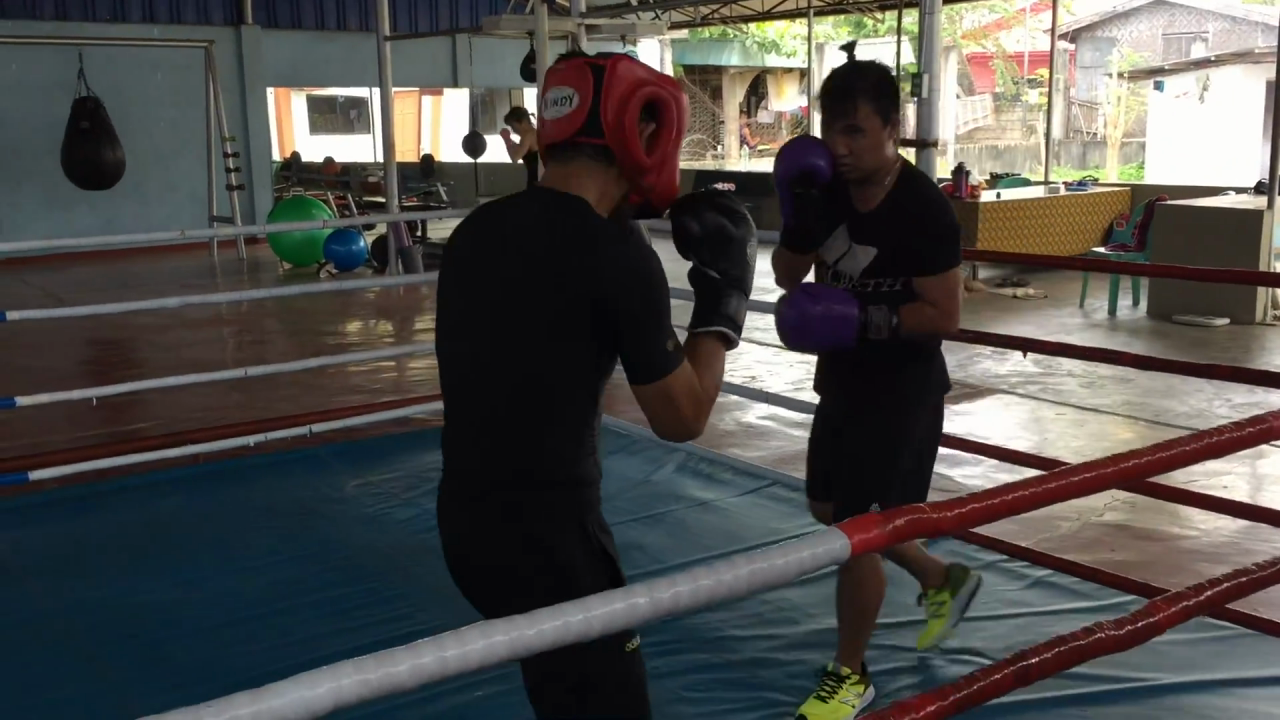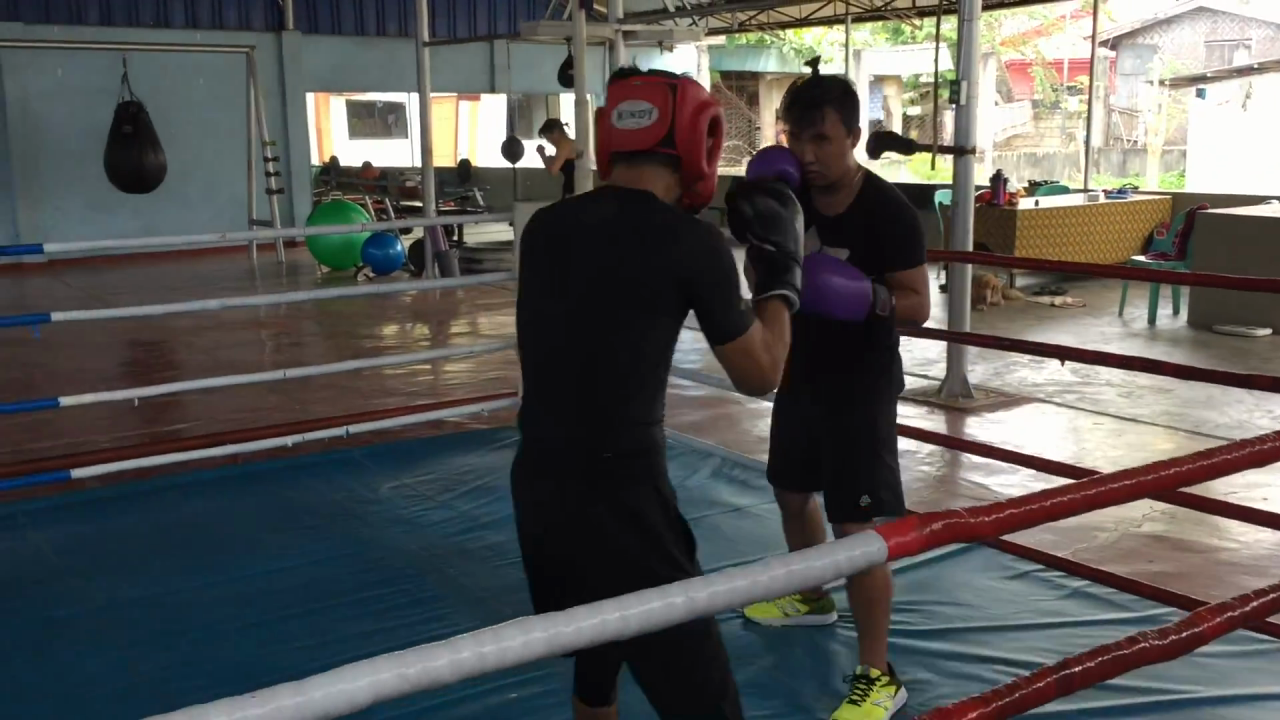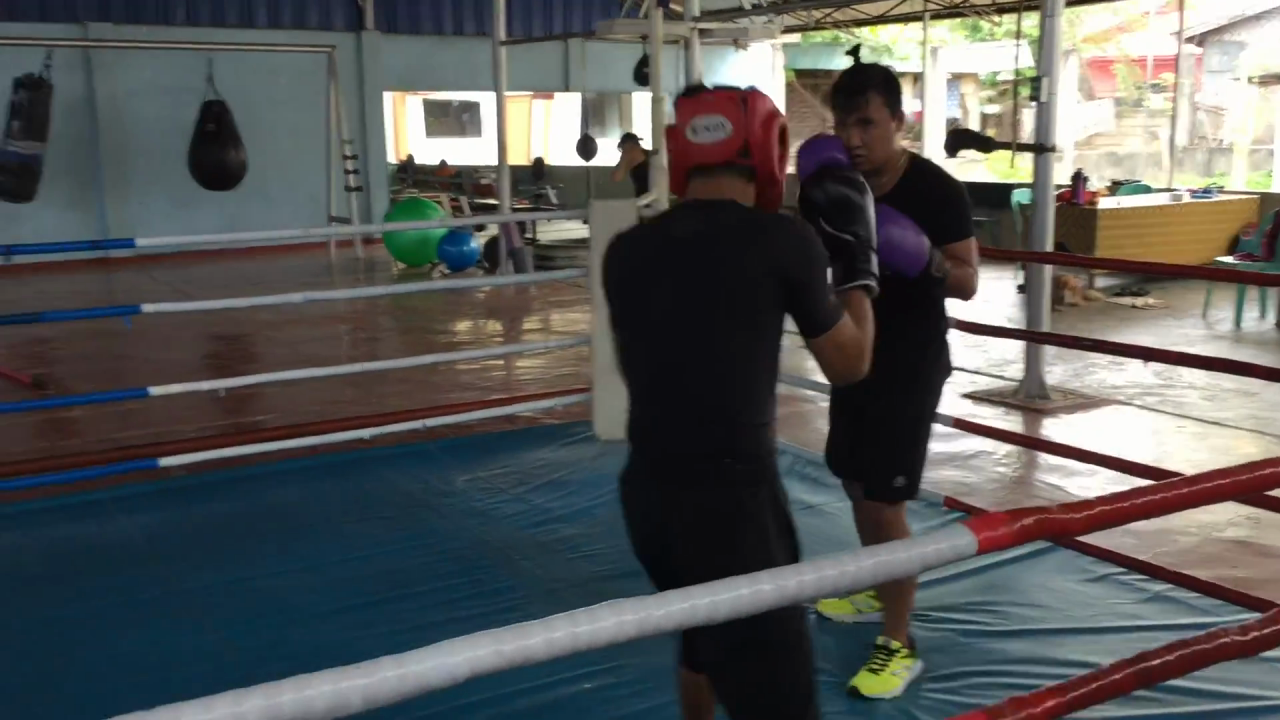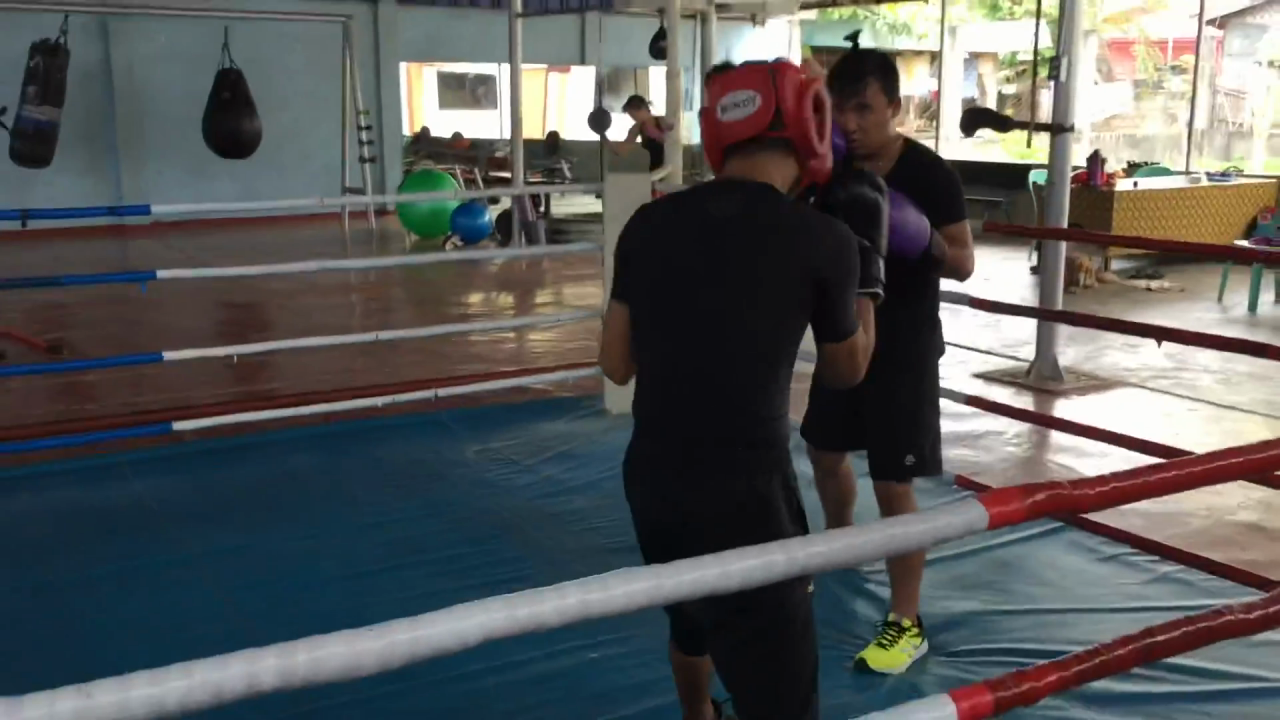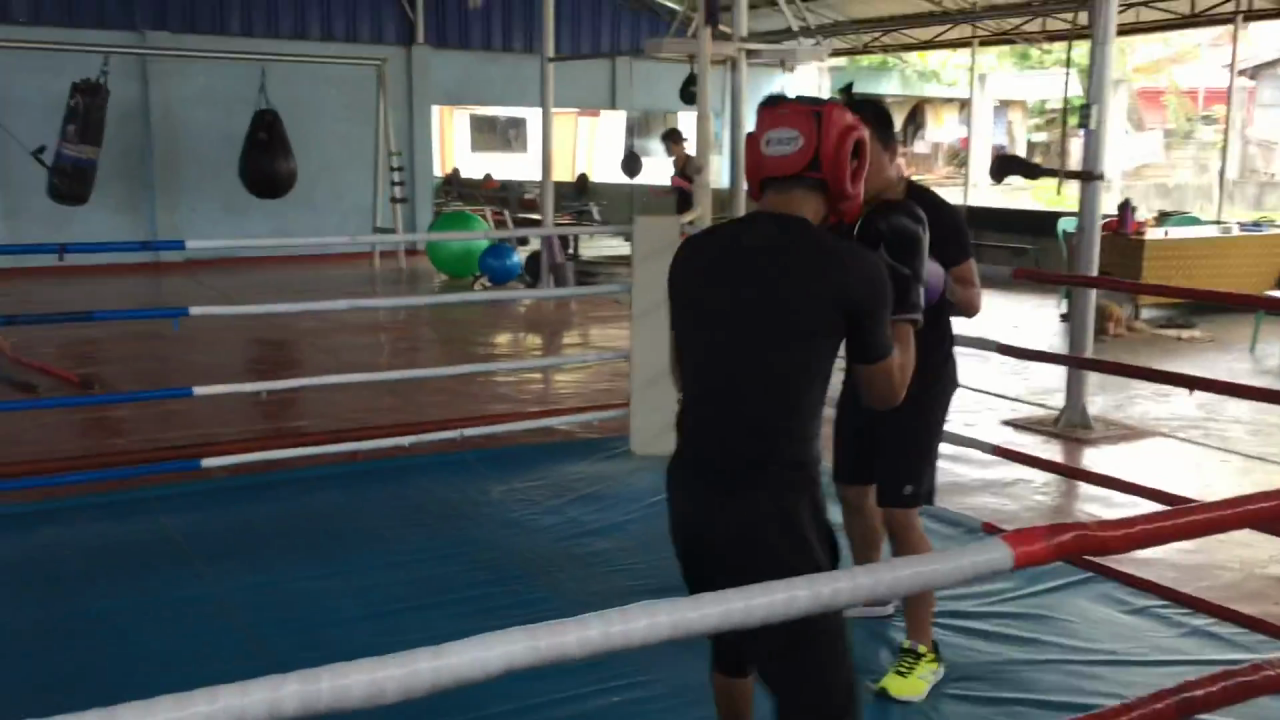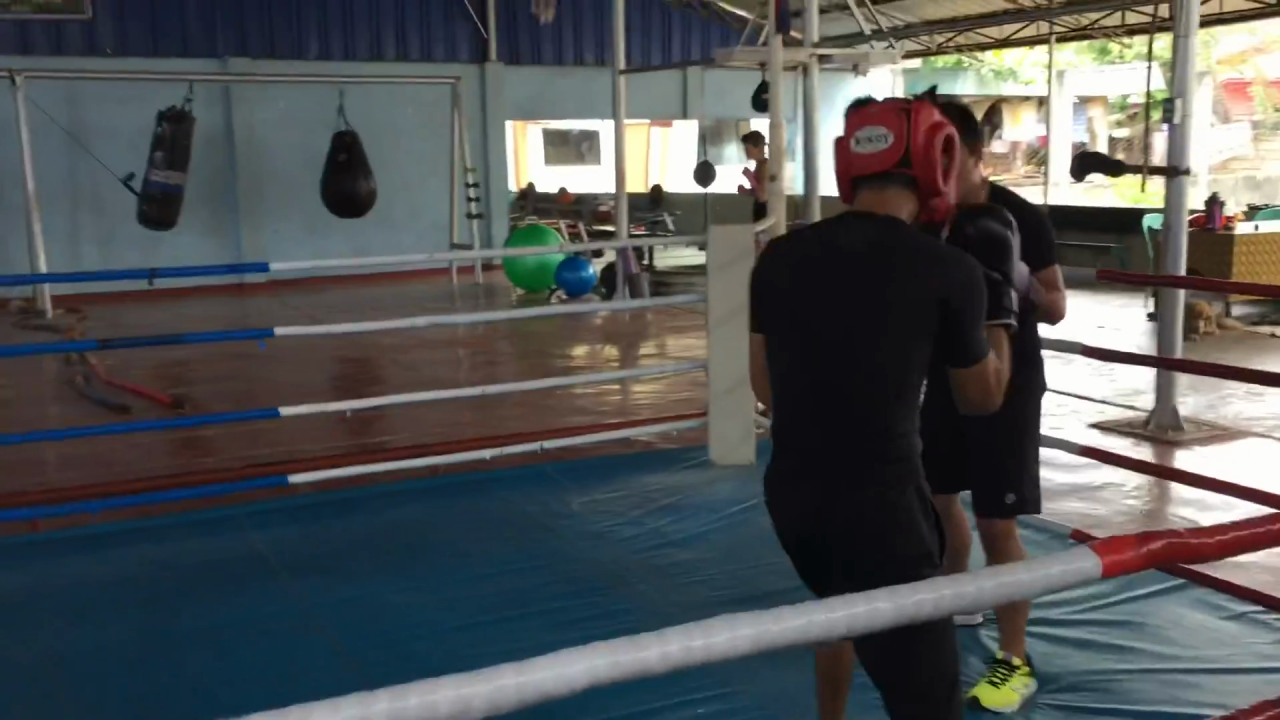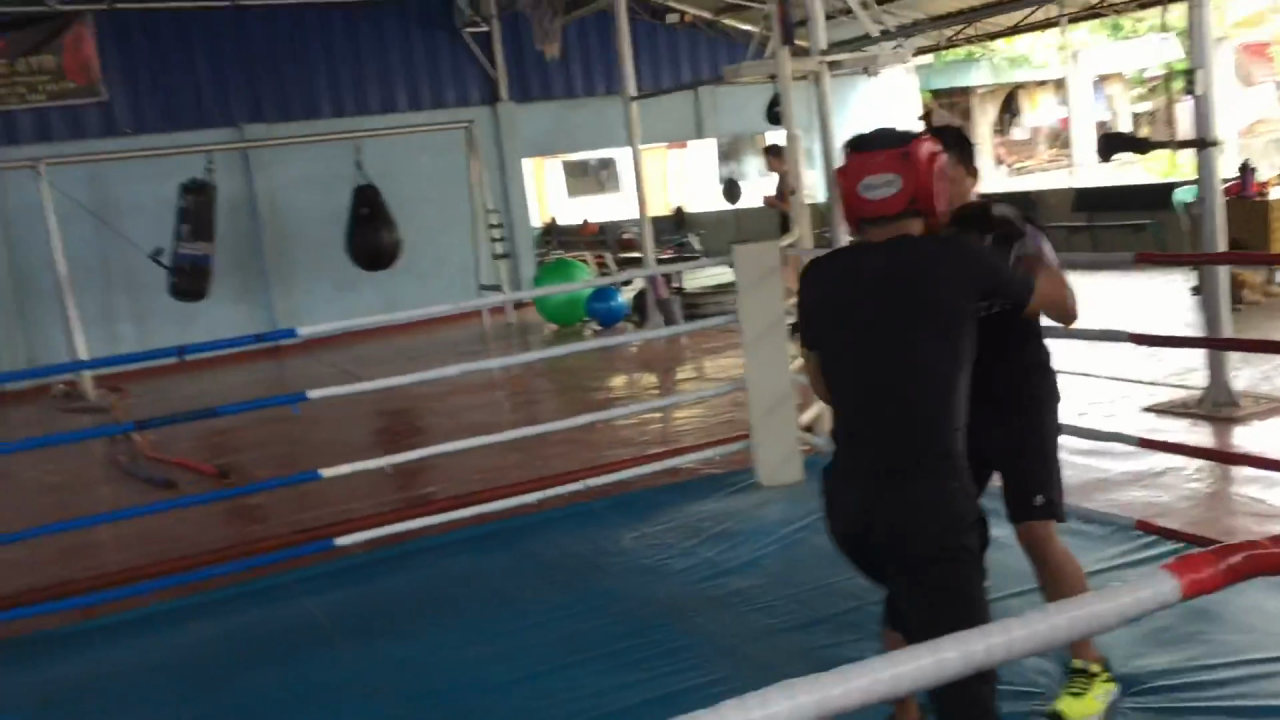
dt=0.4s
person 1, frame 1
left shoulder: (477, 232)
right shoulder: (615, 256)
right elbow: (680, 418)
right wrist: (724, 295)
left hip: (468, 515)
right hip: (547, 530)
person 1, frame 2
left shoulder: (543, 228)
right shoulder: (692, 241)
right elbow: (758, 375)
right wrist: (780, 265)
left hip: (539, 485)
right hip: (620, 497)
left knee: (595, 657)
person 1, frame 3
left shoulder: (625, 251)
right shoulder: (784, 242)
right elbow: (849, 364)
right wrist: (858, 252)
left hip: (646, 496)
right hip: (734, 503)
left knee: (706, 631)
person 1, frame 4
left shoulder: (649, 224)
right shoulder: (819, 239)
left elbow: (615, 364)
right elbow: (848, 369)
right wrist: (866, 256)
left hip: (651, 477)
right hip: (743, 491)
left knee: (696, 613)
person 1, frame 5
left shoulder: (694, 254)
right shoulder: (853, 270)
right elbow: (886, 392)
right wrist: (908, 285)
left hip: (690, 495)
right hip: (773, 510)
left knee: (731, 636)
person 1, frame 6
left shoulder: (780, 258)
right shoulder: (946, 271)
left elbow: (764, 387)
right elbow: (984, 397)
right wrist: (999, 291)
left hip: (791, 497)
right hip: (880, 504)
left knee: (845, 600)
person 1, frame 7
left shoulder: (820, 277)
right shoulder: (958, 261)
right elbow: (1056, 301)
left hip: (848, 501)
right hip: (931, 501)
left knee: (905, 594)
person 2, frame 1
left shoulder: (923, 208)
right shoulder: (825, 188)
left elbow: (944, 317)
right elbow: (788, 278)
left wrist: (862, 323)
right wrist: (796, 223)
left hip: (900, 390)
right hip: (839, 378)
right knee: (830, 504)
right ankle: (945, 579)
person 2, frame 2
left shoulder: (888, 210)
right shoulder: (789, 194)
left elbow: (918, 305)
left wrist: (865, 301)
left hip: (862, 381)
right hip: (801, 371)
left knee: (855, 523)
right knee: (791, 493)
right ankle: (812, 597)
person 2, frame 3
left shoulder: (936, 191)
left elbow: (968, 281)
left wrist: (924, 260)
left hip: (909, 365)
left knee: (885, 506)
right knee: (858, 486)
left ankle: (899, 647)
right ankle: (878, 593)
person 2, frame 4
left shoulder: (929, 174)
right shoulder: (832, 167)
left elbow: (963, 264)
left wrist: (925, 243)
left hip: (905, 343)
left knee: (893, 486)
right knee: (825, 453)
left ankle: (906, 624)
person 2, frame 5
left shoulder: (934, 215)
left elbow: (971, 300)
left wrist: (935, 284)
left hip: (920, 376)
right hip: (866, 368)
left knee: (899, 511)
right knee: (853, 489)
left ankle: (923, 650)
person 2, frame 6
left shoulder: (1019, 218)
left elbow: (1055, 309)
left wrist: (1020, 283)
left hip: (1007, 384)
right hip: (947, 377)
left knee: (997, 524)
right knee: (936, 495)
left ankle: (1015, 661)
person 2, frame 7
left shoulder: (1008, 231)
left wrist: (1045, 277)
left hip: (1019, 398)
right hip: (961, 396)
left knee: (1035, 530)
left ankle: (1090, 667)
